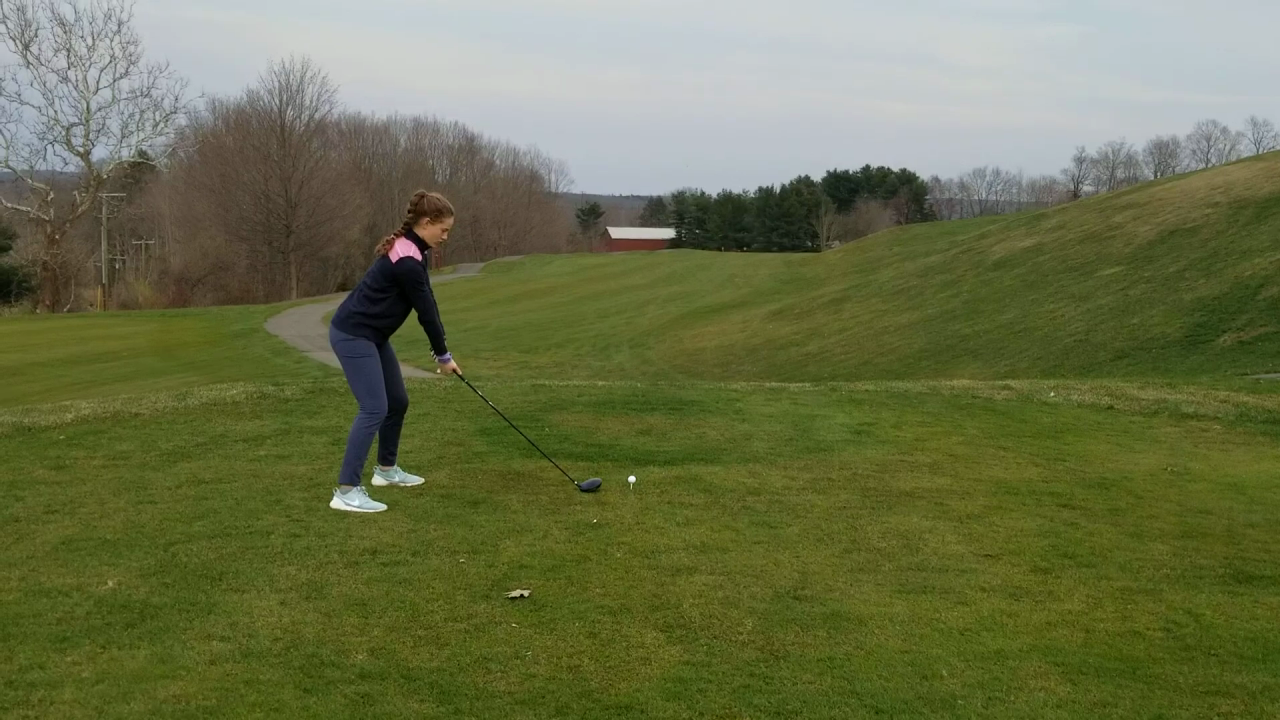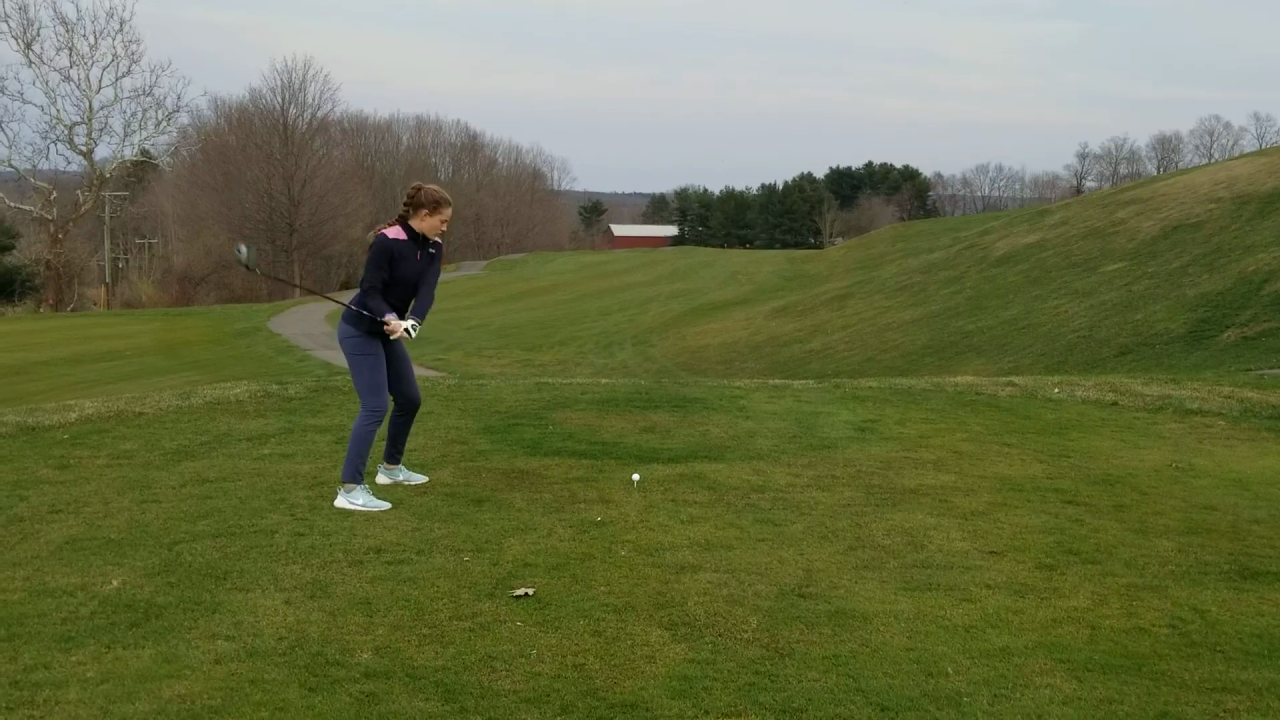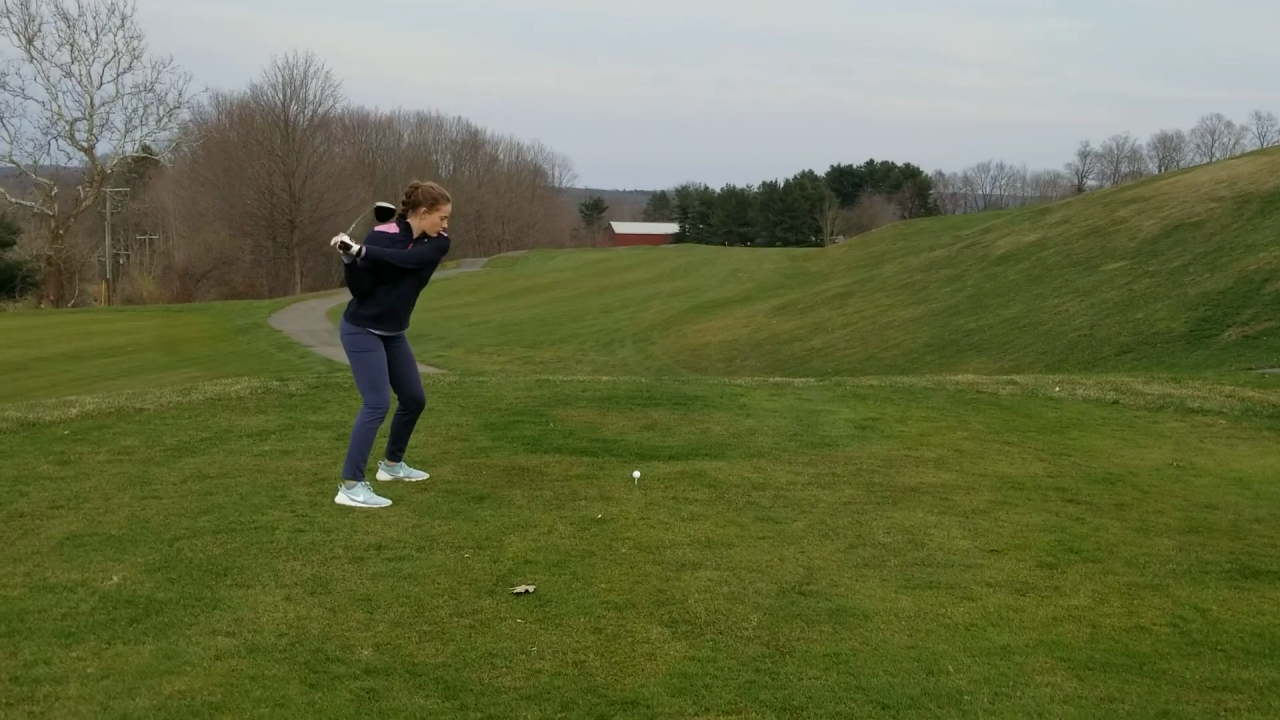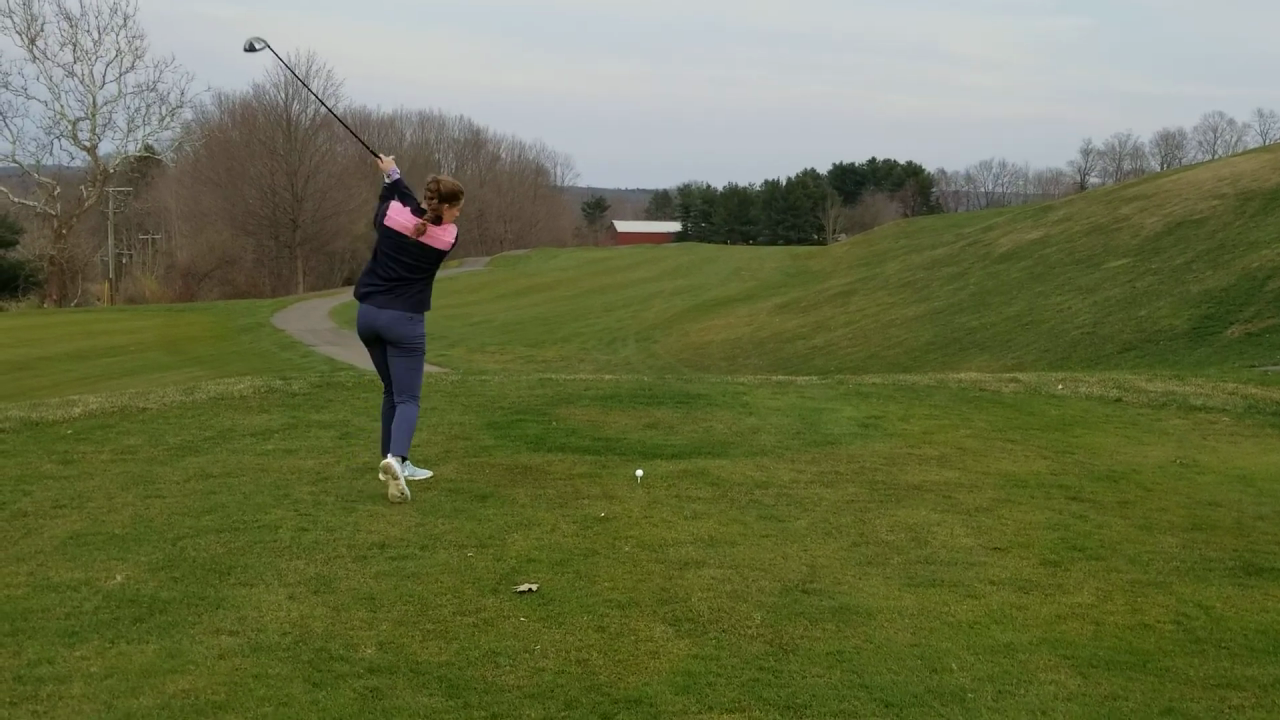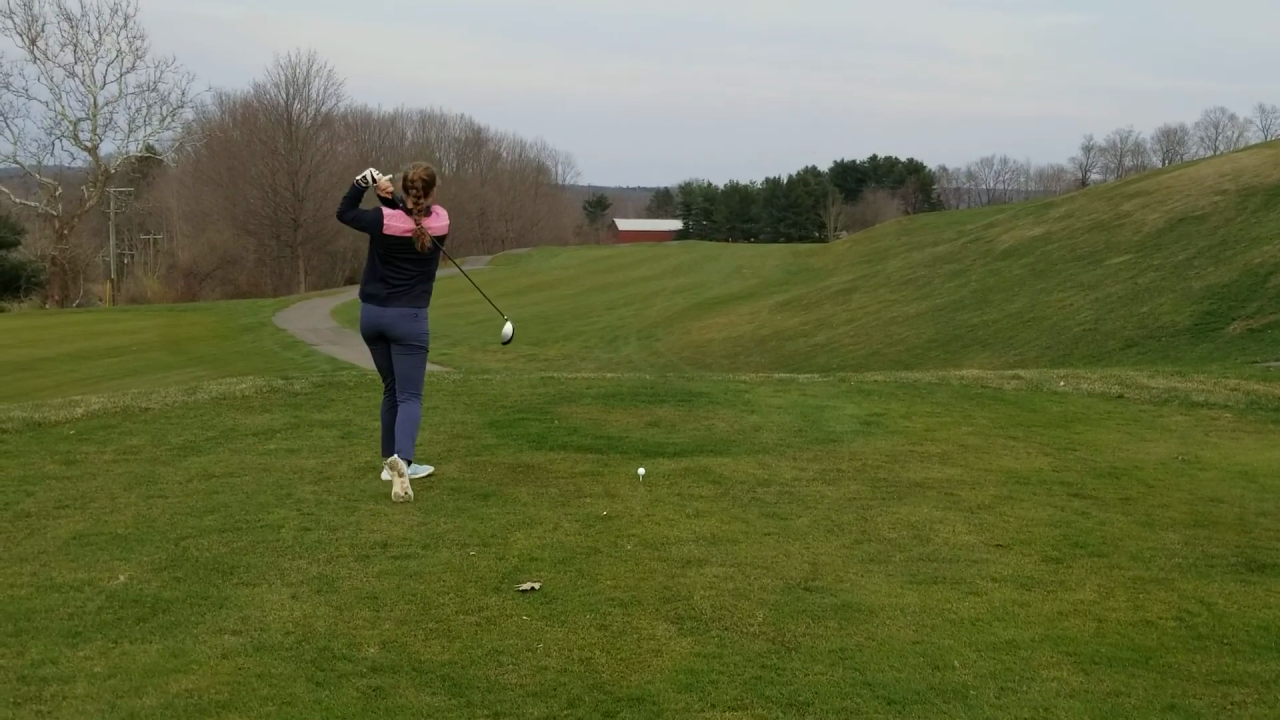
dt=0.5s
person 1, frame 1
left shoulder: (415, 249)
right shoulder: (406, 261)
left elbow: (428, 302)
right elbow: (425, 311)
left wrist: (441, 347)
right wrist: (443, 355)
left hip: (372, 334)
right hip: (353, 335)
left knee: (397, 402)
right knee: (373, 409)
left ankle: (386, 469)
right ankle: (346, 491)
person 1, frame 2
left shoulder: (433, 249)
right shoulder: (387, 241)
left elbow: (426, 290)
right elbow: (372, 294)
left wrist: (412, 322)
right wrist: (390, 317)
left hip: (387, 334)
right hip: (360, 331)
left knee: (409, 399)
right knee: (375, 407)
left ankle: (391, 467)
right ankle: (350, 490)
person 1, frame 3
left shoulder: (438, 244)
right shoulder: (379, 237)
left elbow: (405, 259)
right elbow: (360, 291)
left wrist: (358, 250)
right wrist: (349, 257)
left hip: (393, 333)
right hip: (362, 329)
left knee: (414, 399)
right knee: (377, 404)
left ankle: (392, 464)
right ankle: (350, 486)
person 1, frame 4
left shoulder: (393, 213)
right shoulder: (448, 236)
left wrist: (390, 176)
right wrist: (394, 176)
left hip: (368, 313)
right hip: (404, 320)
left knee: (393, 390)
right knee: (408, 398)
left ankle: (395, 460)
right ankle: (395, 458)
person 1, frame 5
left shoulder: (384, 219)
right shoulder: (439, 220)
left elbow: (343, 213)
left wrist: (365, 180)
right wrist: (385, 191)
left hip: (372, 314)
right hip: (409, 318)
left knee: (392, 390)
right knee: (409, 397)
left ankle: (394, 461)
right ankle: (402, 459)
